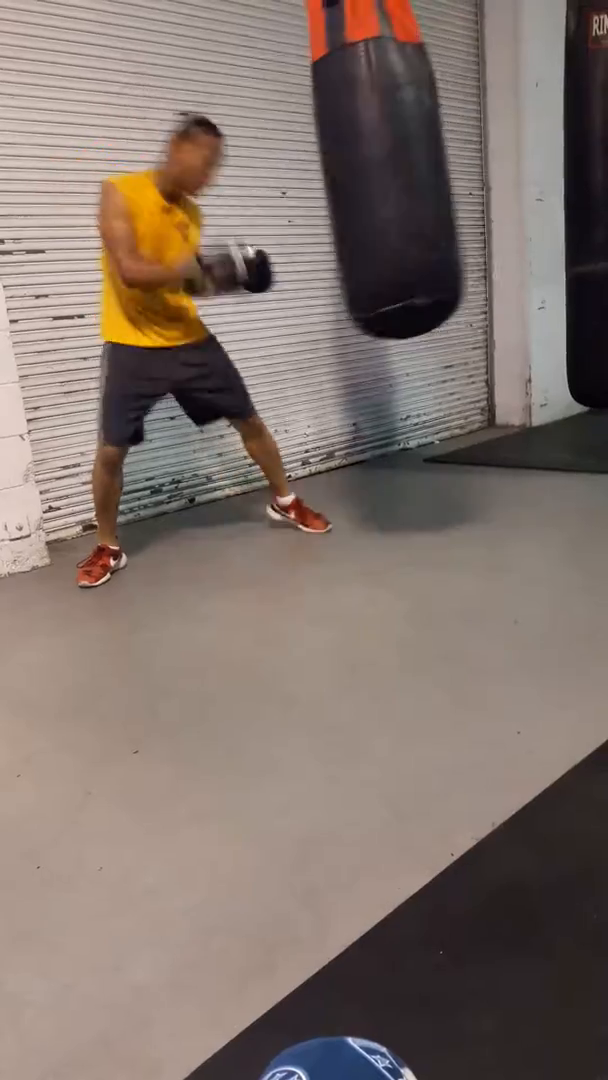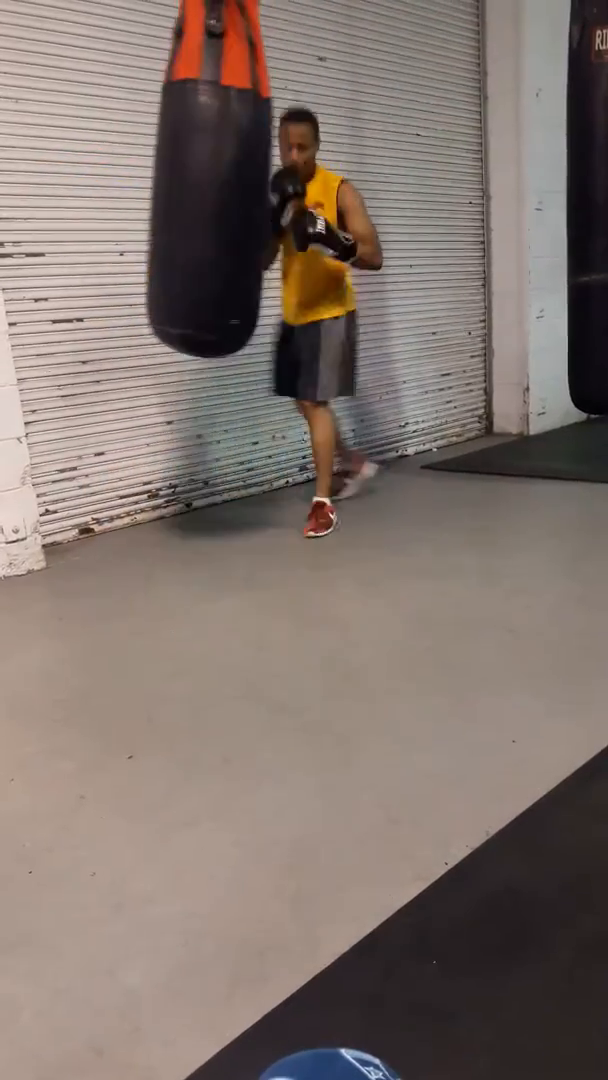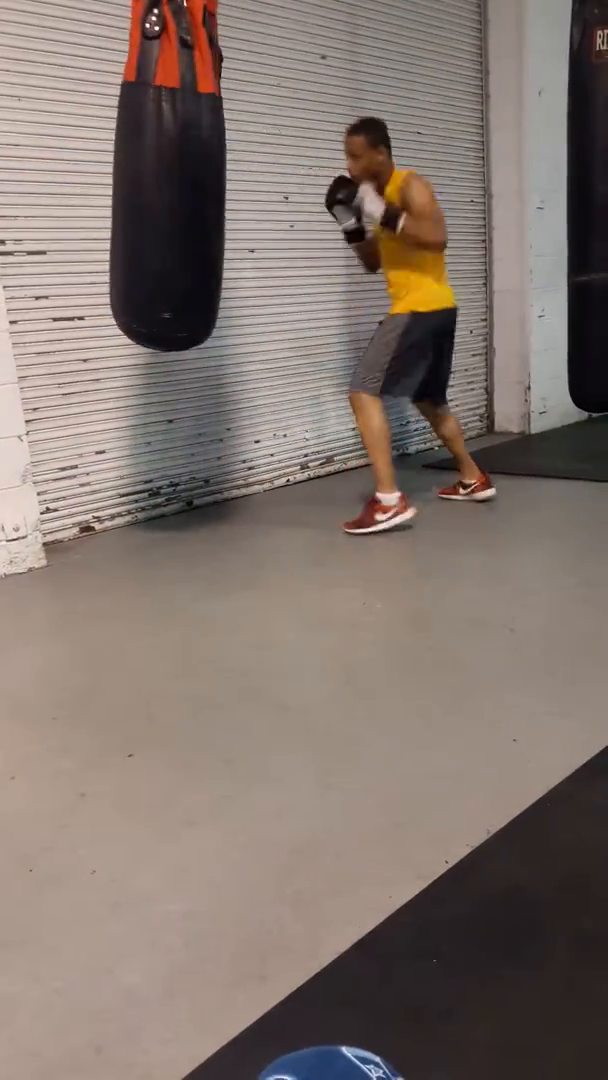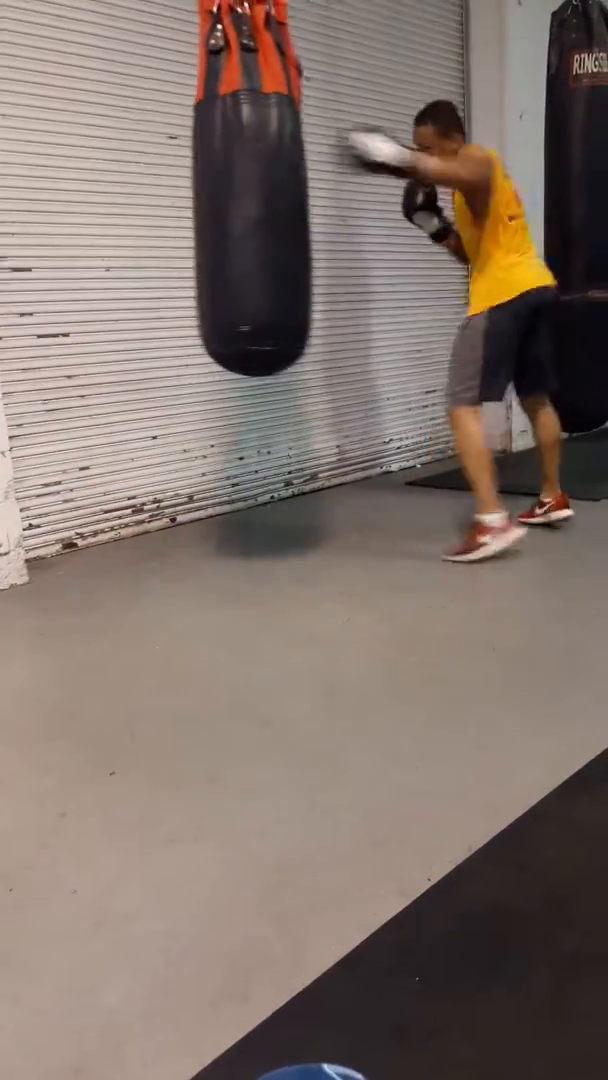
dt=0.7s
person 1, frame 1
left shoulder: (190, 211)
right shoulder: (120, 193)
right elbow: (130, 271)
right wrist: (201, 270)
left hip: (188, 338)
right hip: (132, 342)
left knee: (249, 421)
right knee: (112, 449)
left ankle: (286, 502)
right ankle: (107, 545)
person 1, frame 2
left shoulder: (339, 189)
right shoulder: (279, 192)
left elbow: (373, 256)
right elbow: (262, 260)
left wrist: (334, 239)
right wrist: (277, 217)
left hip: (331, 313)
right hip: (293, 317)
left knee: (315, 401)
right knee: (307, 399)
left ankle: (324, 500)
right ankle: (352, 463)
person 1, frame 3
left shoulder: (411, 186)
right shoulder: (378, 194)
left elbow: (435, 237)
right elbow: (373, 262)
left wrist: (386, 216)
right wrist: (351, 224)
left hip: (420, 308)
right hip: (435, 310)
left knee: (364, 394)
right knee: (430, 401)
left ankle: (388, 500)
right ankle: (474, 479)
person 1, frame 4
left shoulder: (477, 162)
right shoulder: (479, 171)
left elbow: (459, 174)
right elbow: (471, 253)
left wrist: (399, 157)
right wrist: (436, 225)
left hip: (504, 298)
right hip: (536, 290)
left knee: (463, 408)
right knee: (536, 398)
left ankle: (492, 523)
right ankle: (554, 497)
